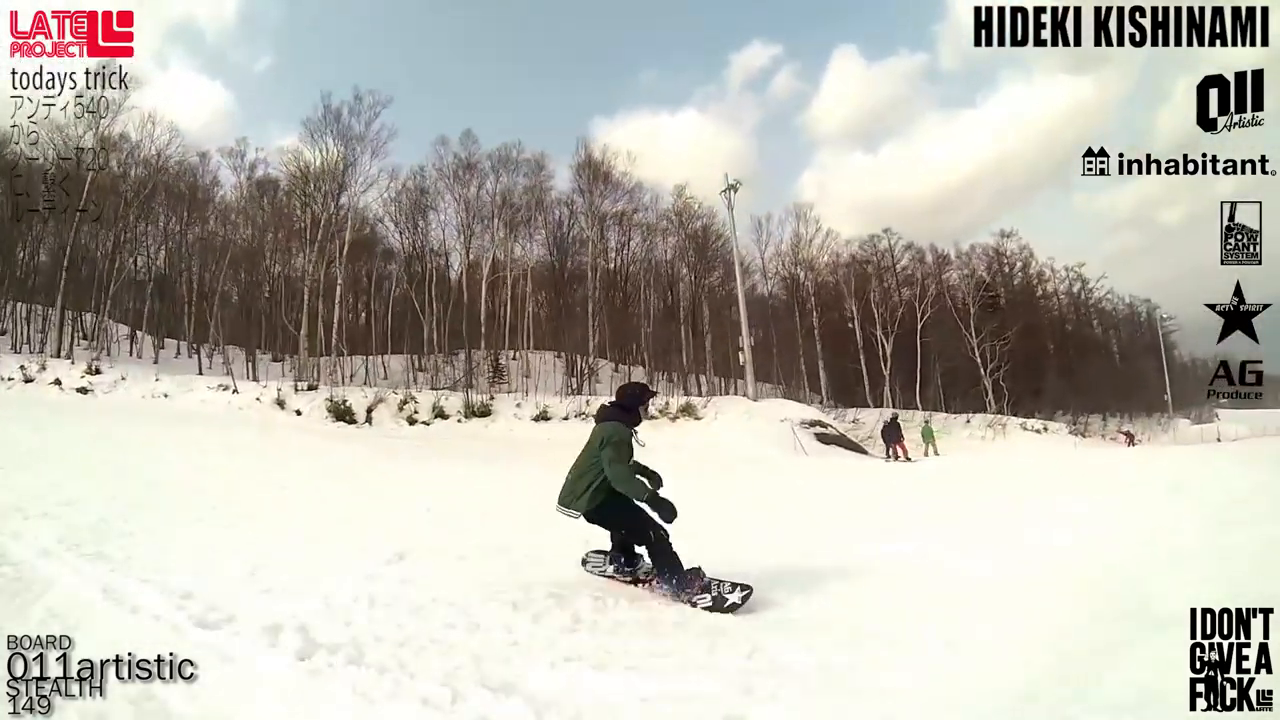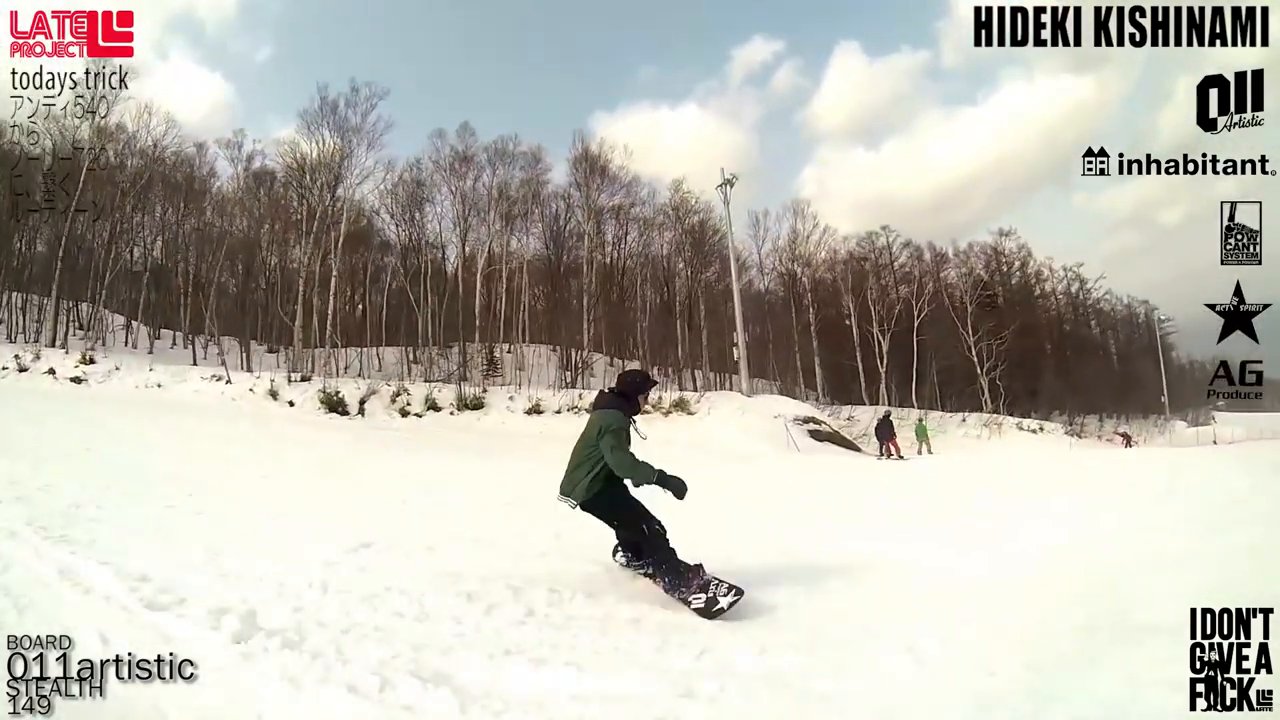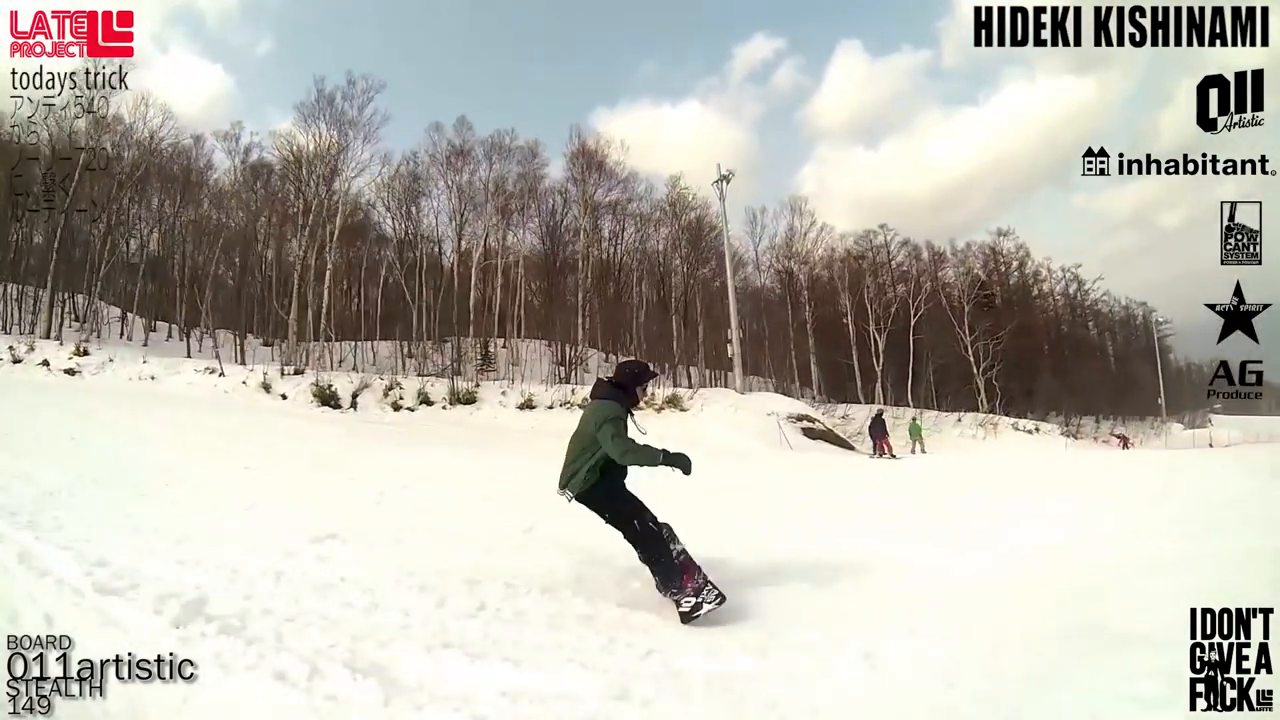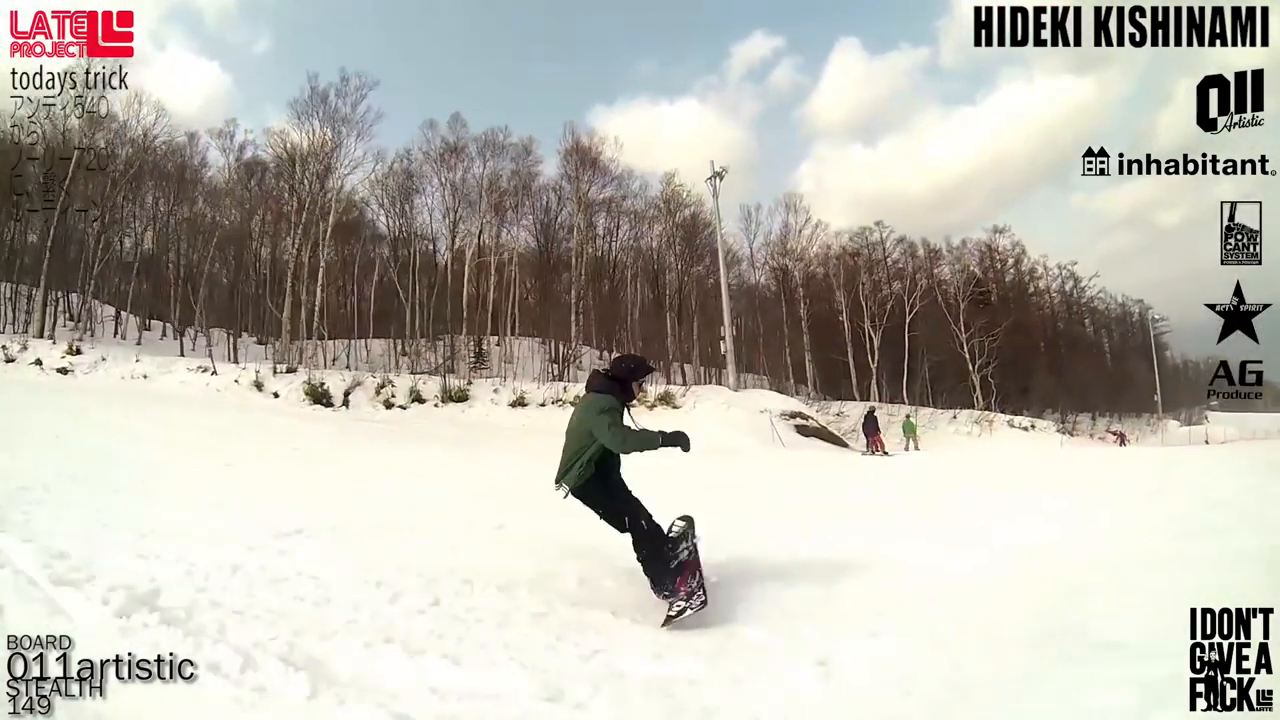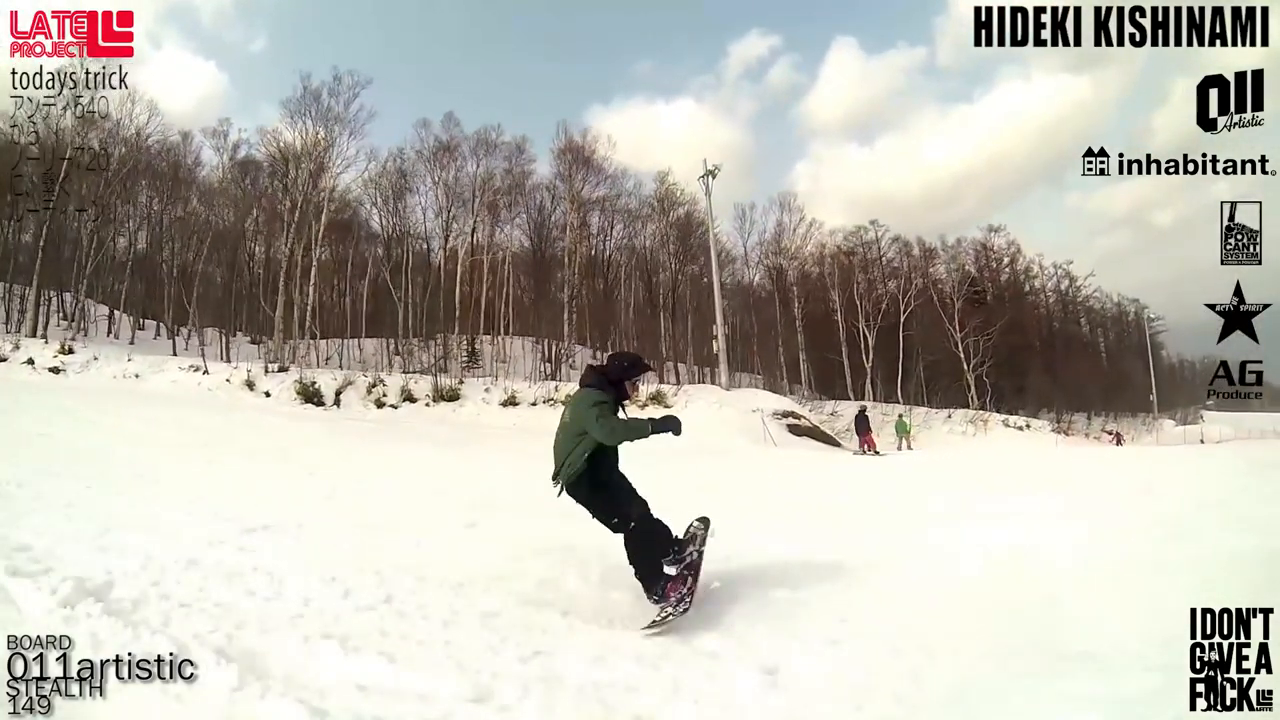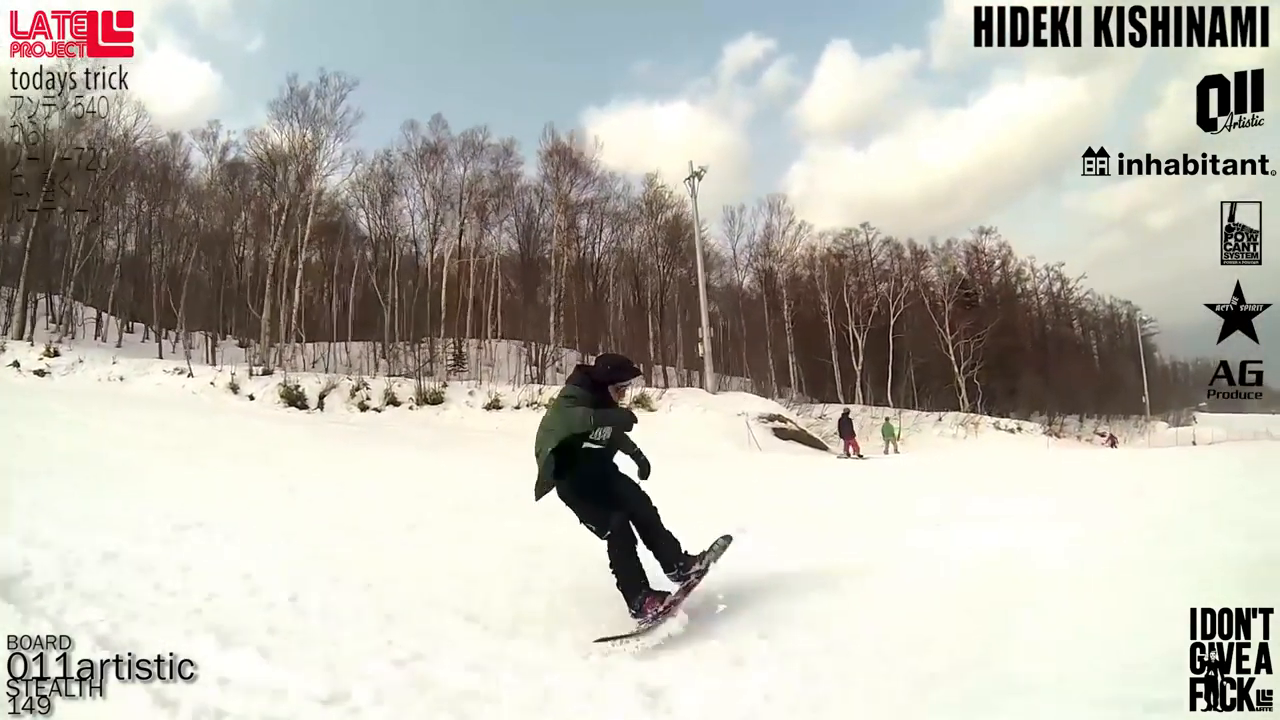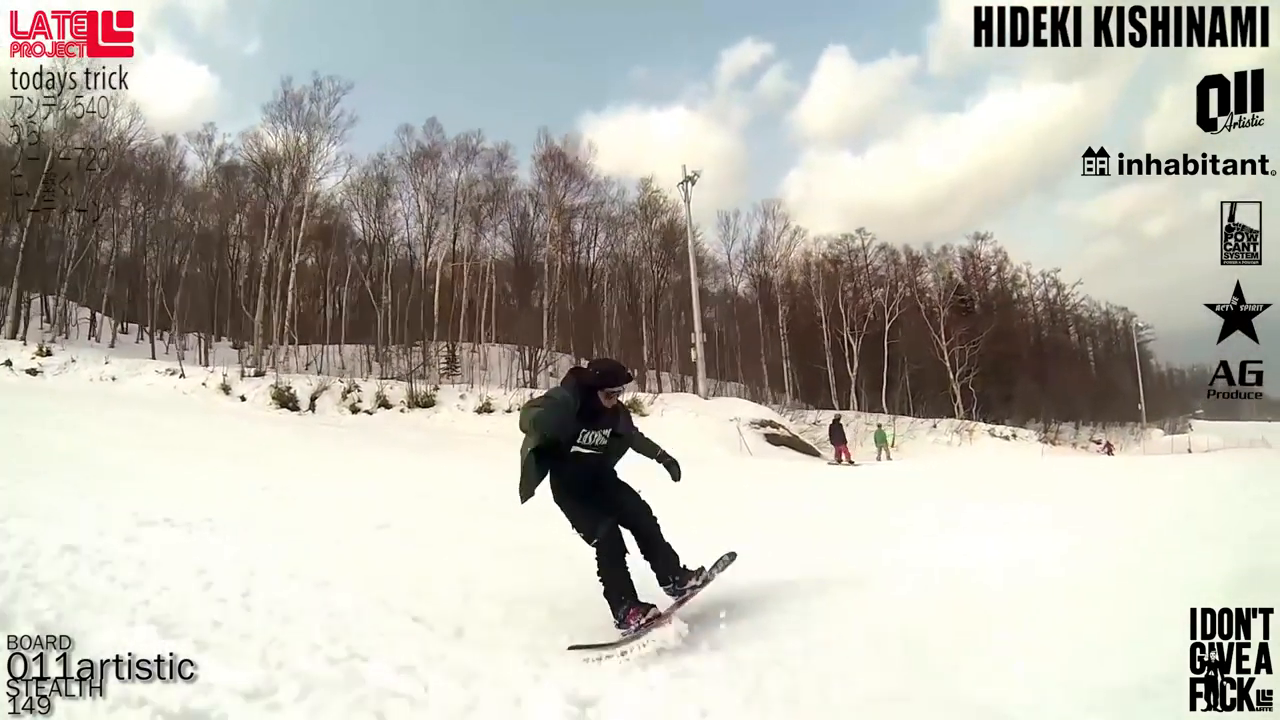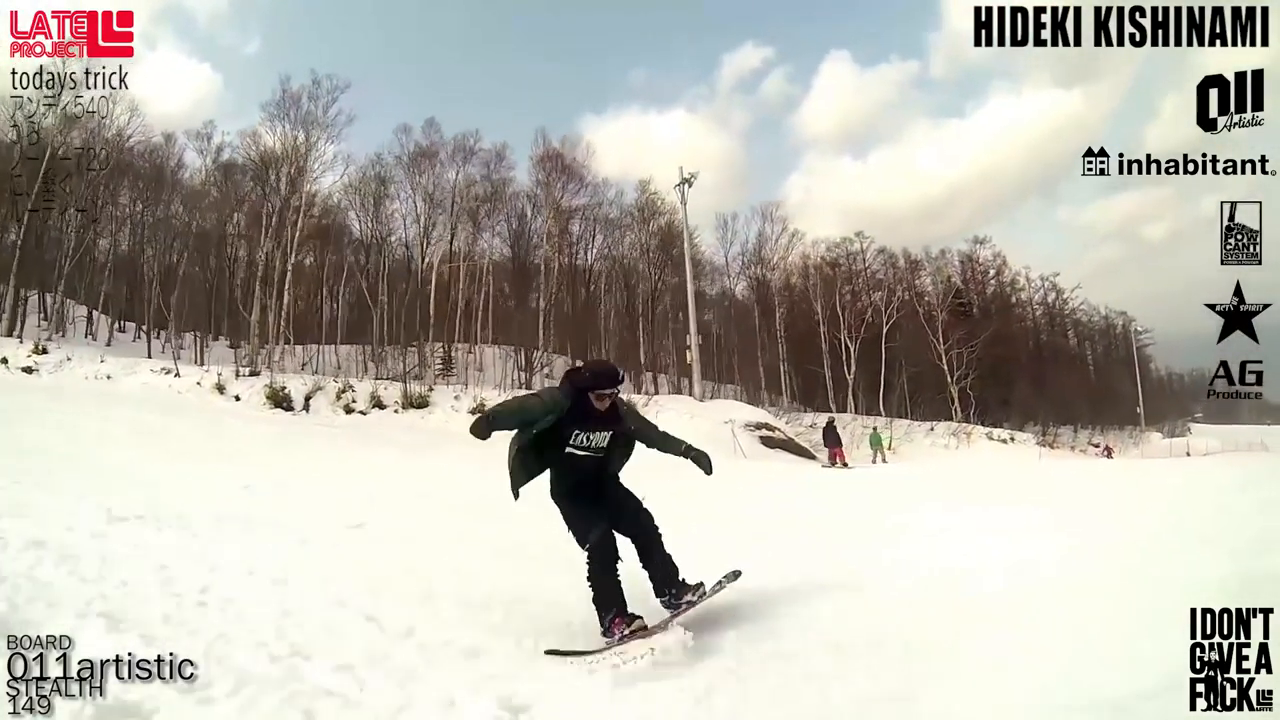
dt=0.1s
person 1, frame 1
left shoulder: (612, 424)
right shoulder: (616, 432)
right elbow: (619, 474)
left wrist: (644, 471)
right wrist: (653, 499)
left hip: (595, 492)
right hip: (598, 499)
left knee: (627, 517)
right knee: (653, 534)
left ankle: (622, 563)
right ankle: (679, 582)
person 1, frame 2
left shoulder: (610, 412)
right shoulder: (614, 420)
right elbow: (621, 461)
left wrist: (640, 469)
right wrist: (662, 478)
left hip: (596, 483)
right hip: (594, 489)
left knee: (626, 510)
right knee: (648, 528)
left ankle: (633, 554)
right ankle: (676, 580)
person 1, frame 3
left shoulder: (606, 402)
right shoulder: (609, 411)
right elbow: (623, 449)
right wrist: (667, 457)
left hip: (600, 475)
right hip: (593, 483)
left knee: (634, 514)
right knee: (643, 524)
left ankle: (656, 550)
right ankle: (673, 581)
person 1, frame 4
left shoulder: (602, 396)
right shoulder: (603, 404)
right elbow: (619, 438)
right wrist: (666, 439)
left hip: (598, 470)
right hip: (589, 478)
left knee: (630, 510)
right knee: (636, 520)
left ankle: (661, 548)
right ankle: (665, 582)
person 1, frame 5
left shoulder: (605, 393)
right shoulder: (595, 399)
right elbow: (608, 431)
right wrist: (656, 424)
left hip: (601, 469)
right hip: (583, 477)
left knee: (637, 507)
right knee: (632, 523)
left ankle: (669, 550)
right ankle: (658, 587)
person 1, frame 6
left shoulder: (603, 400)
right shoulder: (574, 396)
right elbow: (564, 419)
left wrist: (636, 453)
right wrist: (601, 417)
left hip: (601, 472)
right hip: (576, 481)
left knee: (642, 510)
right knee: (618, 531)
left ankle: (677, 564)
right ankle: (640, 600)
person 1, frame 7
left shoulder: (613, 410)
right shoulder: (566, 399)
left elbow: (631, 435)
right elbow: (532, 413)
left wrist: (662, 456)
right wrist: (544, 421)
left hip: (602, 479)
right hip: (572, 487)
left knee: (643, 519)
right knee: (608, 540)
left ankle: (675, 579)
right ankle: (627, 611)
person 1, frame 8
left shoulder: (619, 410)
right shoulder: (560, 401)
left elbow: (651, 433)
right elbow: (517, 409)
left wrist: (689, 451)
right wrist: (489, 418)
left hip: (605, 482)
right hip: (571, 489)
left knee: (644, 528)
right knee: (601, 545)
left ankle: (671, 591)
right ankle: (612, 619)
